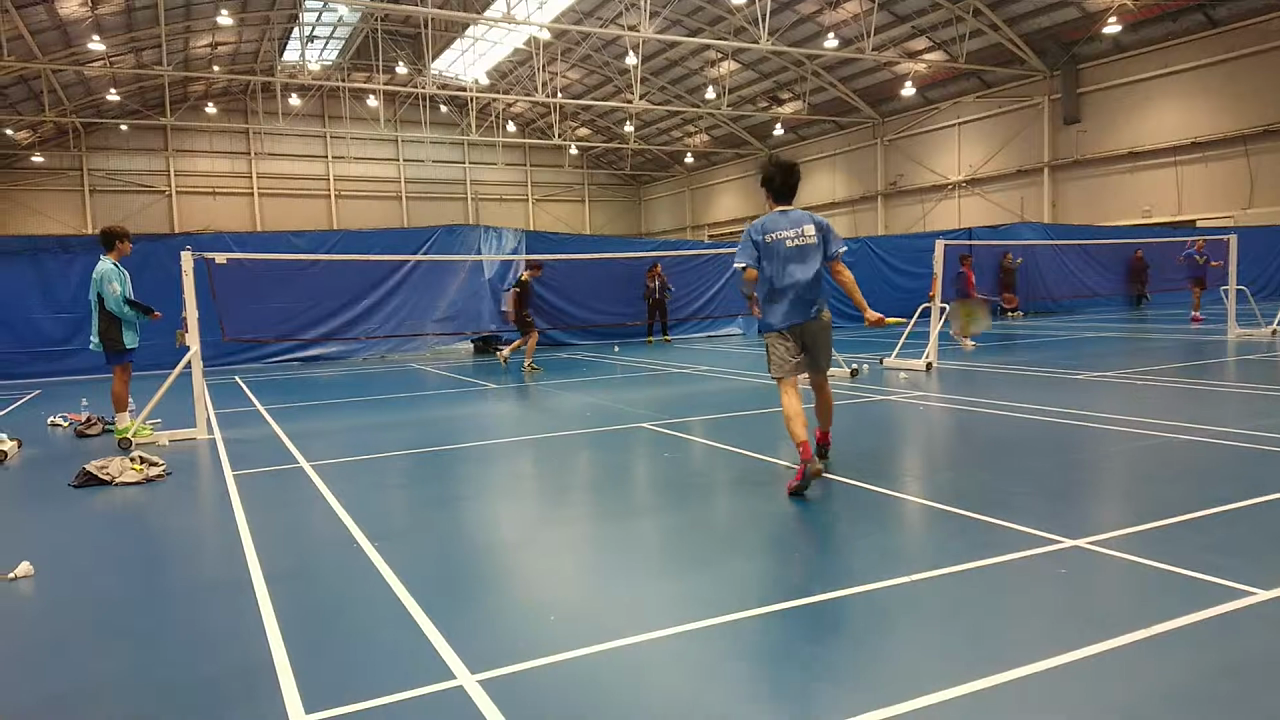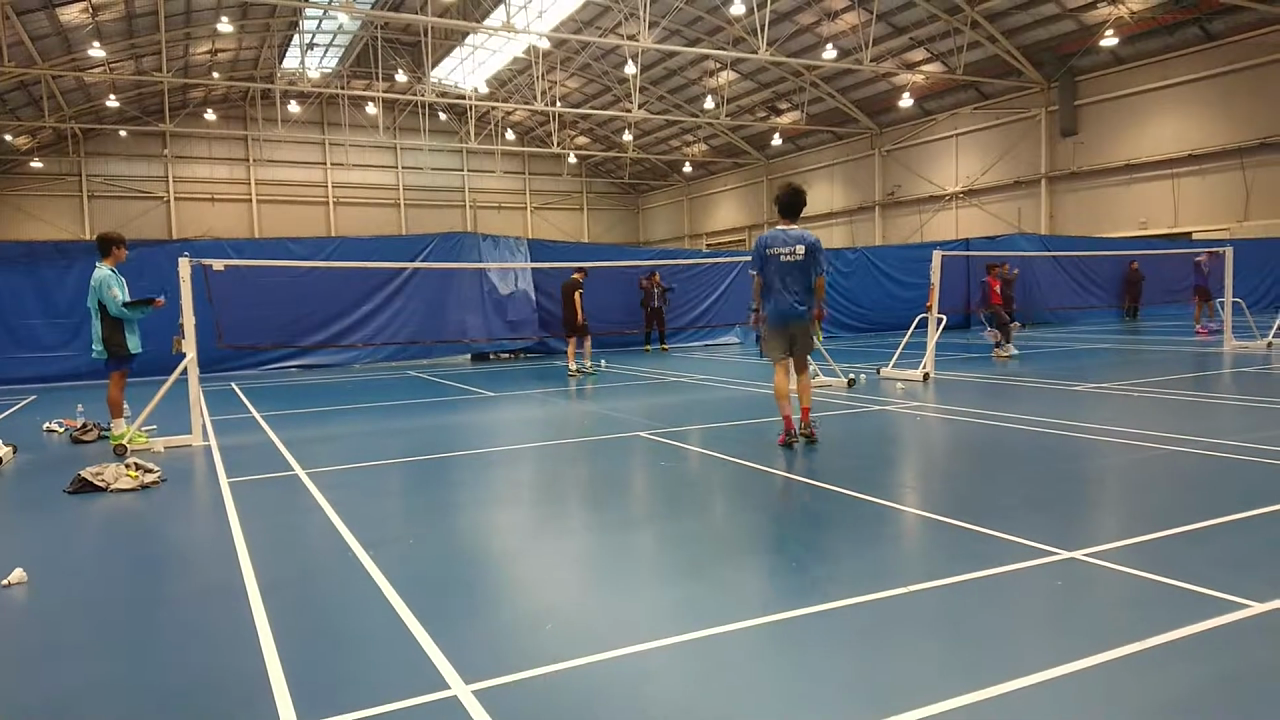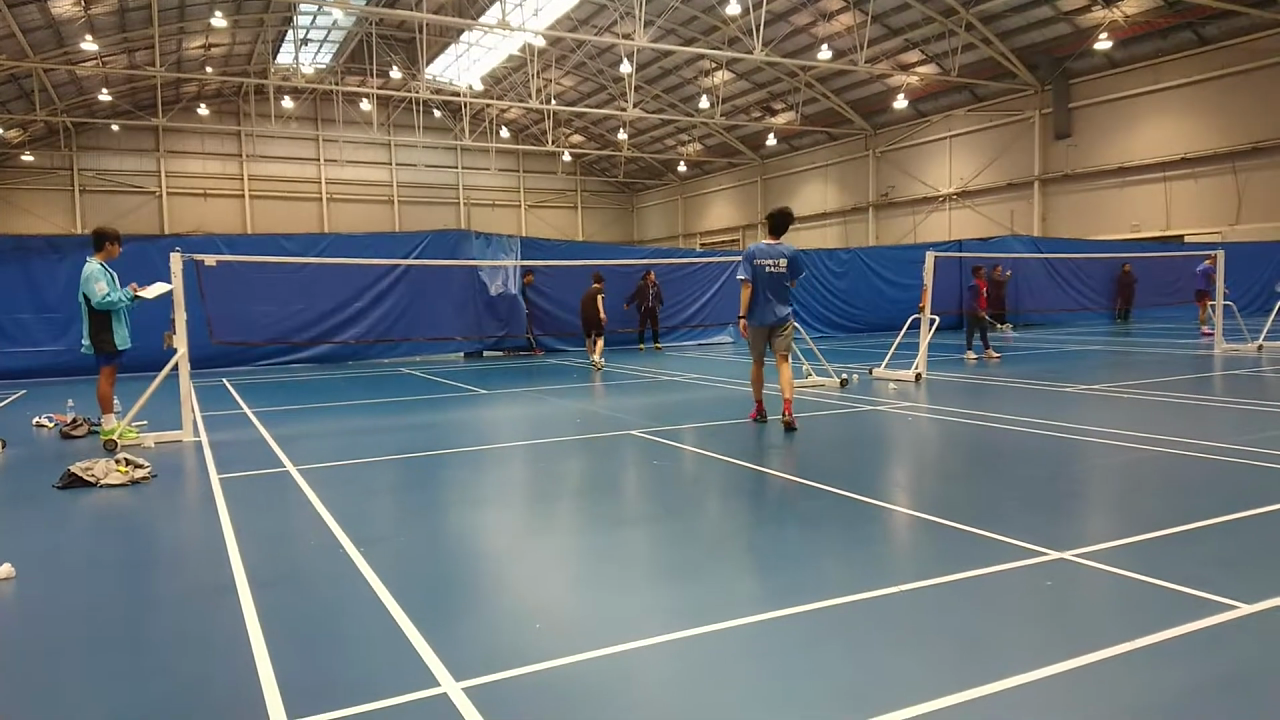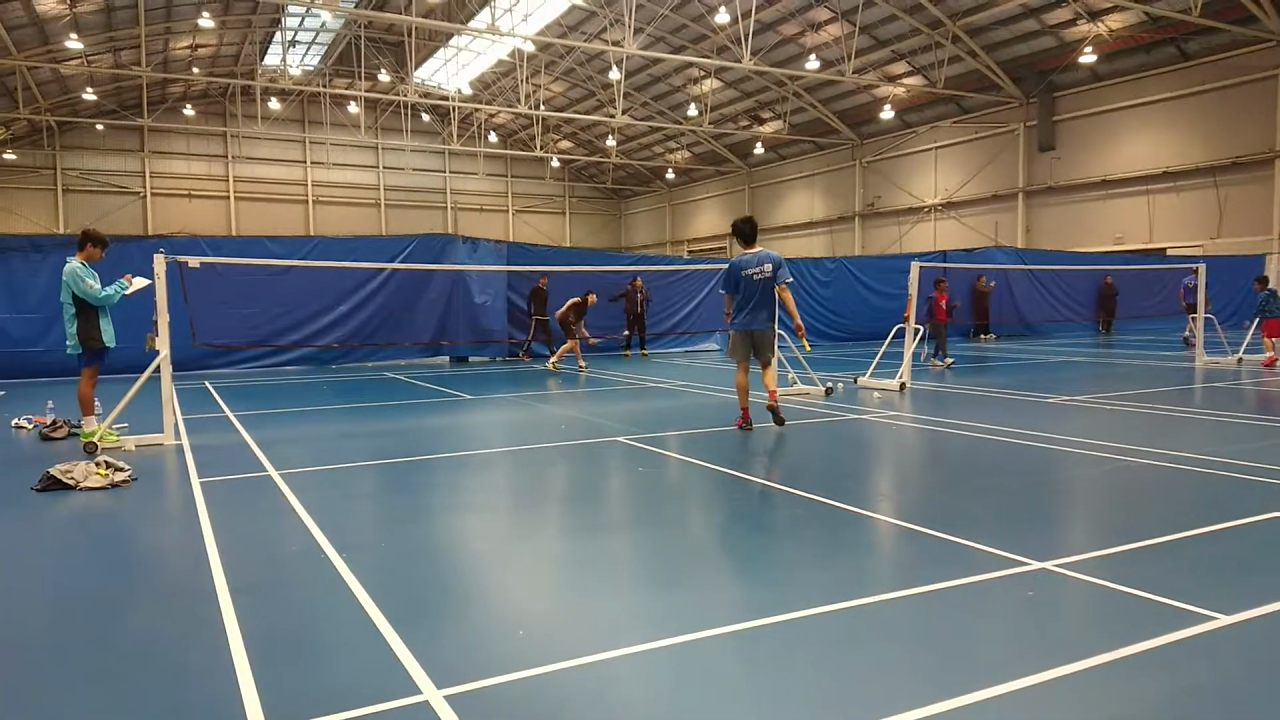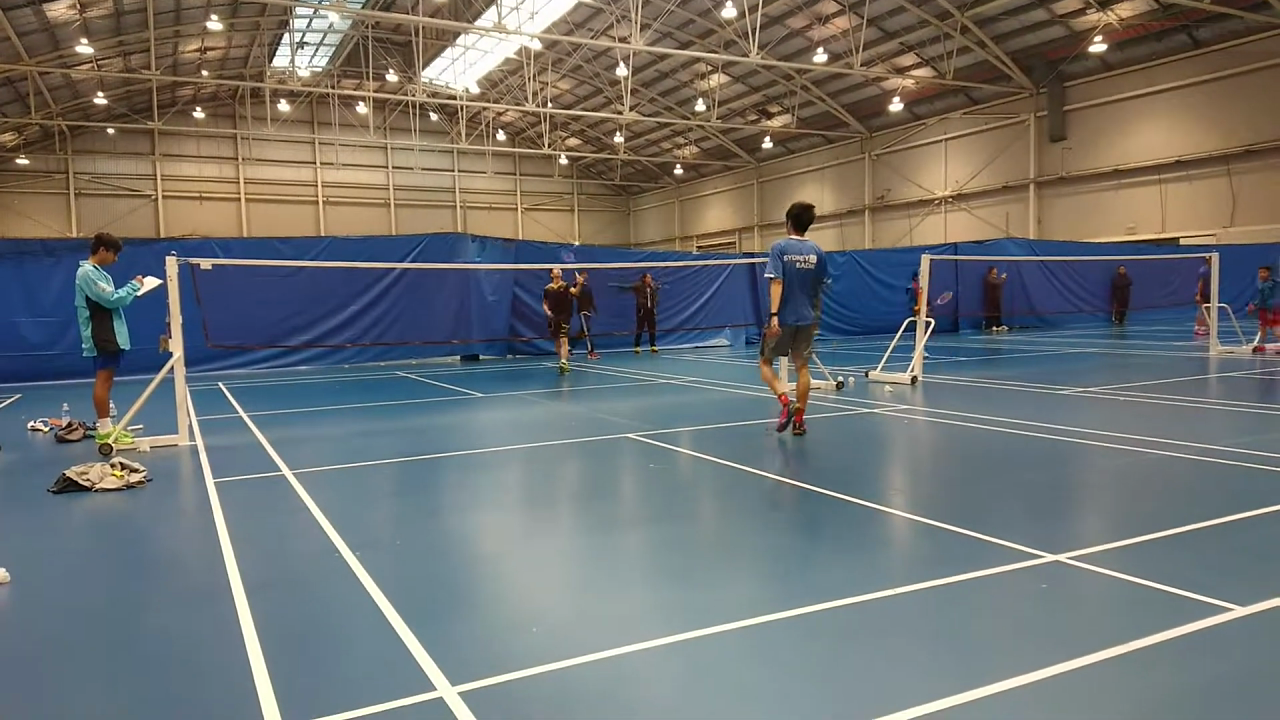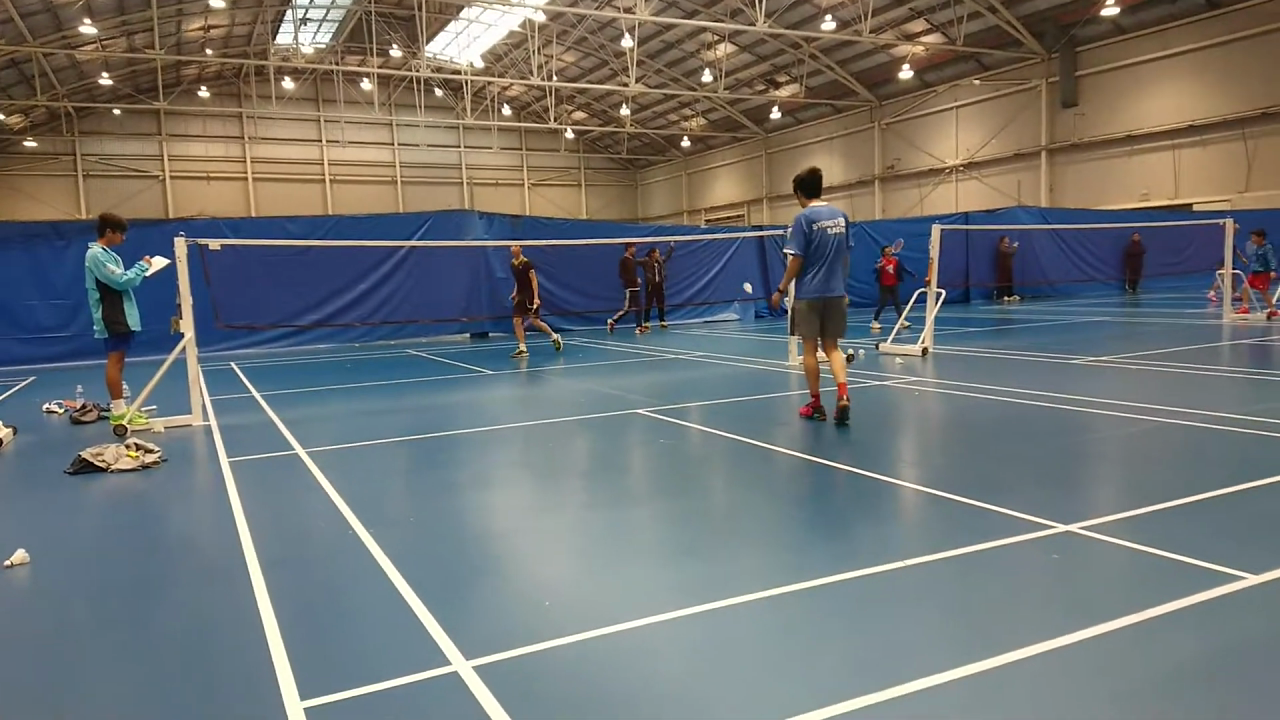
dt=0.7s
person 1, frame 1
left shoulder: (757, 228)
right shoulder: (818, 224)
left elbow: (750, 276)
right elbow: (839, 271)
left wrist: (750, 296)
right wrist: (865, 310)
left hip: (779, 319)
right hip: (816, 315)
left knee: (789, 389)
right knee: (820, 382)
left ankle: (807, 458)
right ankle: (824, 441)
person 1, frame 2
left shoulder: (764, 240)
right shoulder: (810, 241)
left elbow: (758, 281)
right elbow: (819, 280)
left wrist: (756, 309)
right wrist: (818, 308)
left hip: (773, 315)
right hip: (801, 314)
left knee: (781, 369)
right knee: (802, 369)
left ankle: (789, 428)
right ankle: (806, 421)
person 1, frame 3
left shoulder: (751, 252)
right shoulder: (792, 253)
left elbow: (746, 286)
left wrist: (742, 316)
left hip: (757, 318)
right hip: (782, 317)
left knee: (757, 362)
right knee: (783, 363)
left ankle: (759, 409)
right ankle: (787, 411)
person 1, frame 4
left shoulder: (735, 264)
right shoulder: (775, 259)
left elbow: (729, 296)
right elbow: (783, 290)
left wrist: (728, 312)
right wrist: (796, 318)
left hip: (741, 324)
right hip: (765, 323)
left knee: (742, 368)
right knee: (767, 365)
left ankle: (745, 416)
right ankle: (773, 399)
person 1, frame 5
left shoulder: (779, 247)
right shoulder: (817, 252)
left elbow: (777, 283)
right elbow: (818, 290)
left wrist: (773, 315)
right wrist: (816, 318)
left hip: (783, 318)
right hip: (805, 319)
left knee: (766, 363)
right knee: (801, 367)
left ankle: (786, 403)
right ankle: (799, 419)
person 1, frame 6
left shoulder: (804, 217)
right shoulder: (841, 217)
left elbow: (796, 260)
right elbow: (846, 257)
left wrist: (781, 289)
left hip: (810, 293)
right hip: (836, 291)
left knee: (811, 348)
right knee: (833, 347)
left ankle: (816, 404)
right ankle: (843, 399)
person 2, frame 1
left shoulder: (114, 268)
right shoulder: (108, 270)
right elbow: (116, 306)
left wrist: (142, 311)
right wrist: (144, 315)
left hip: (123, 332)
right hip: (116, 334)
left knee: (125, 376)
right knee: (120, 376)
left ankle: (125, 420)
right ankle: (122, 425)
person 2, frame 2
left shoulder: (109, 274)
right shoulder: (106, 276)
right elbow: (118, 309)
left wrist: (143, 305)
right wrist: (147, 307)
left hip: (121, 338)
right hip: (115, 339)
left knee: (120, 381)
right knee: (116, 382)
left ankle: (120, 427)
right ankle: (118, 432)
person 2, frame 3
left shoulder: (102, 269)
right shoulder: (94, 270)
right elbow: (101, 301)
left wrist: (131, 294)
right wrist: (126, 293)
left hip: (113, 333)
right hip: (105, 334)
left knee: (110, 377)
right knee: (106, 377)
left ankle: (110, 422)
right ankle: (108, 426)
person 2, frame 4
left shoulder: (82, 269)
right shoulder: (75, 269)
left elbow: (95, 298)
right elbow: (98, 297)
left wrist: (119, 289)
right wrist: (122, 284)
left hip: (95, 332)
right hip: (87, 334)
left knee: (91, 379)
right knee: (88, 379)
left ankle: (91, 425)
right ankle: (89, 429)
person 2, frame 5
left shoulder: (96, 272)
right shoulder: (88, 273)
left elbow: (108, 300)
right elbow: (111, 299)
left wrist: (131, 291)
right wrist: (134, 285)
left hip: (109, 335)
right hip: (102, 337)
left knee: (106, 381)
right knee: (103, 381)
left ankle: (107, 427)
right ankle: (104, 431)
person 2, frame 6
left shoulder: (105, 254)
right shoulder: (97, 255)
right elbow: (121, 281)
left wrist: (141, 271)
right wrist: (142, 266)
left hip: (120, 316)
right hip: (112, 318)
left knee: (118, 362)
right knee: (115, 362)
left ankle: (120, 407)
right ankle: (118, 412)
